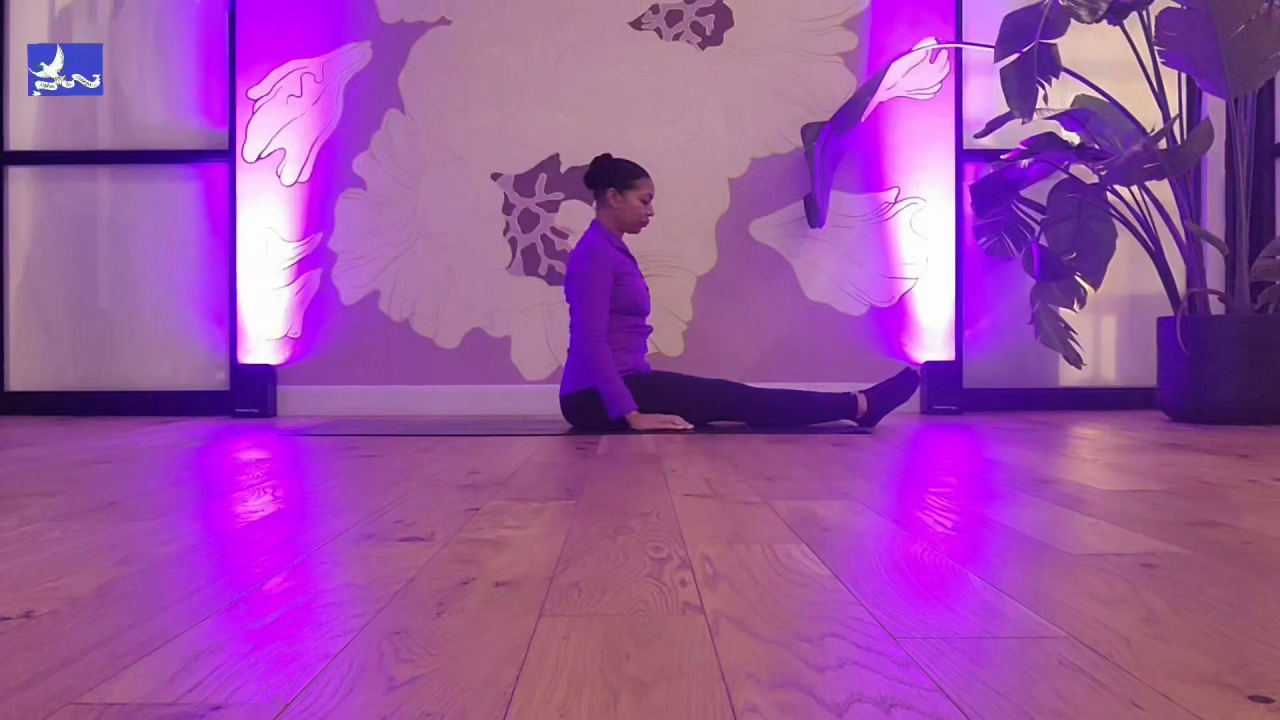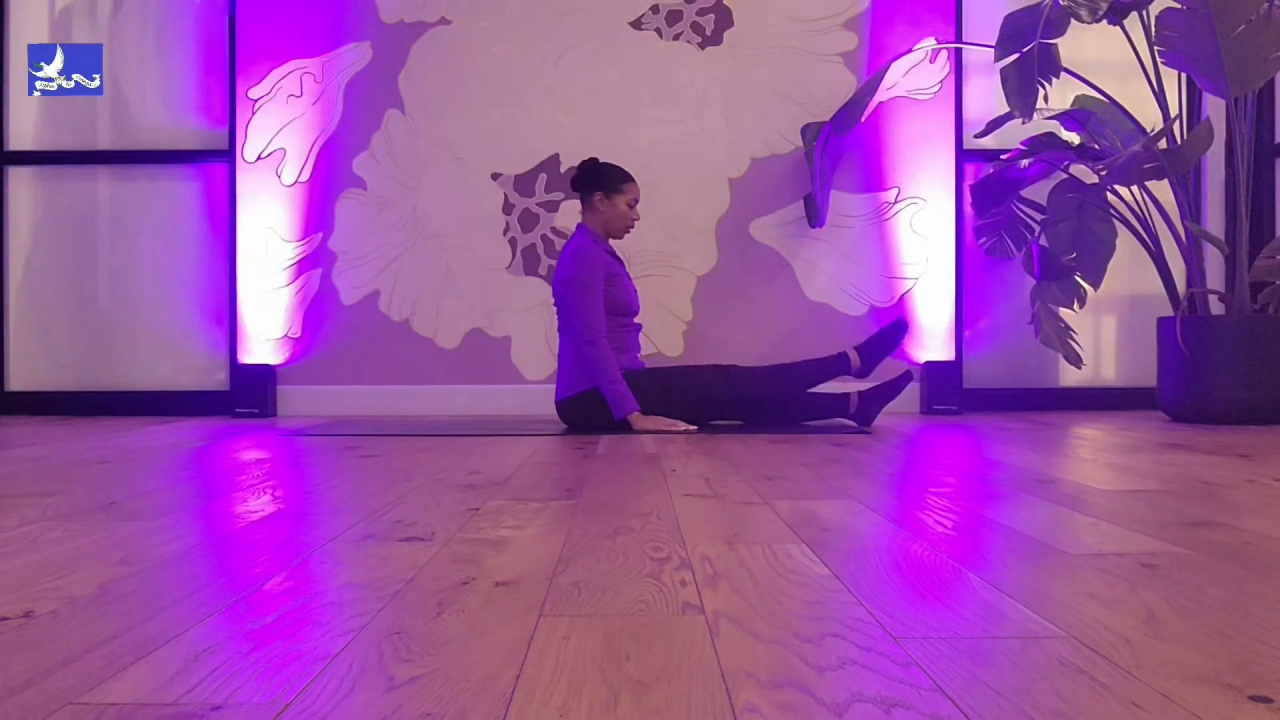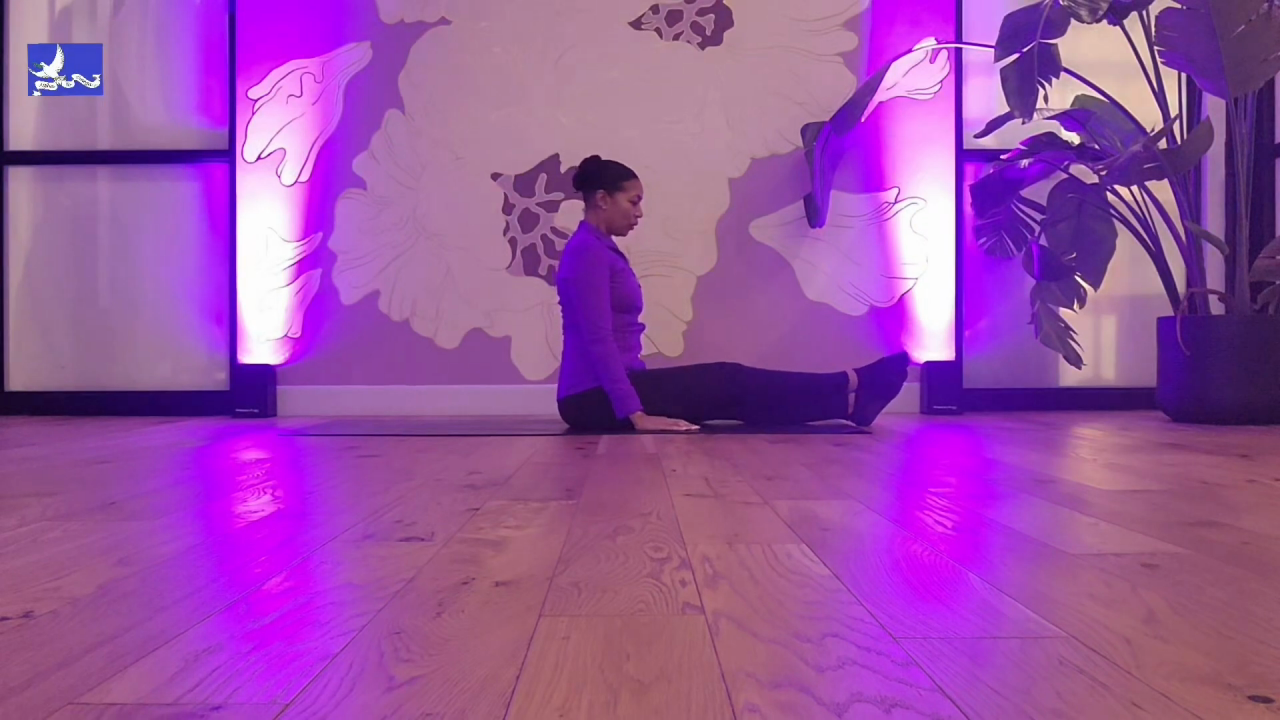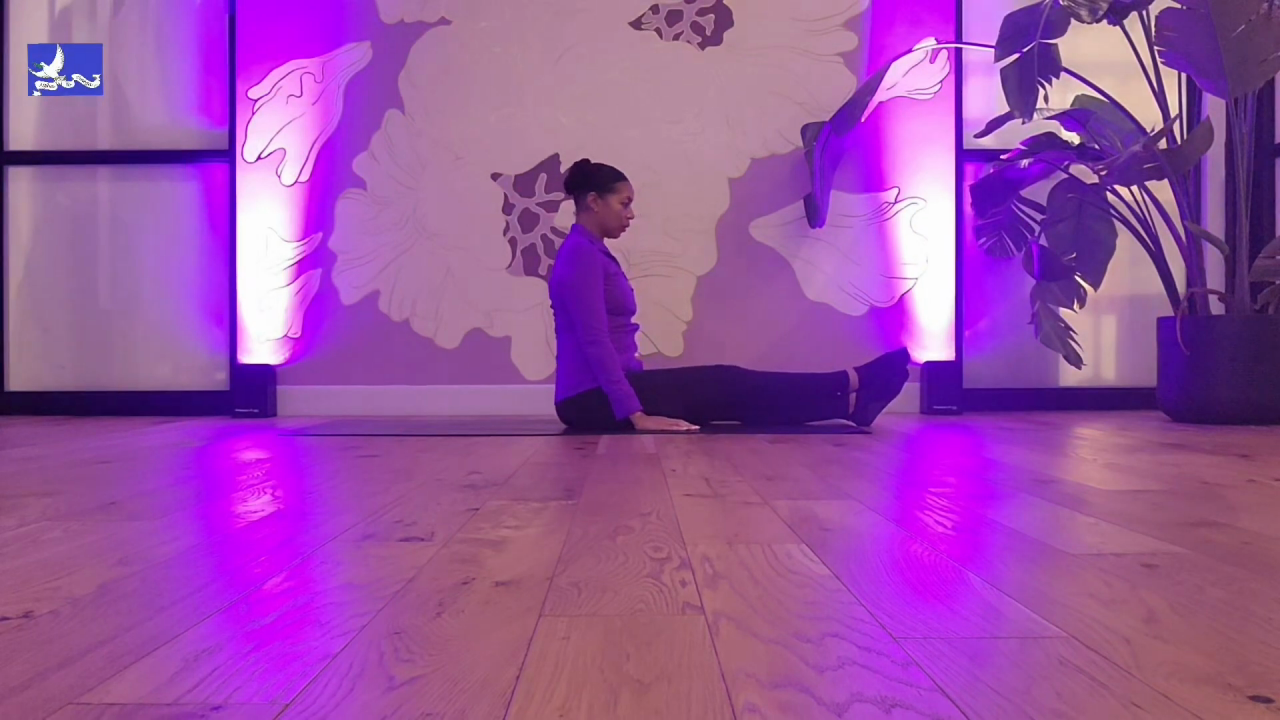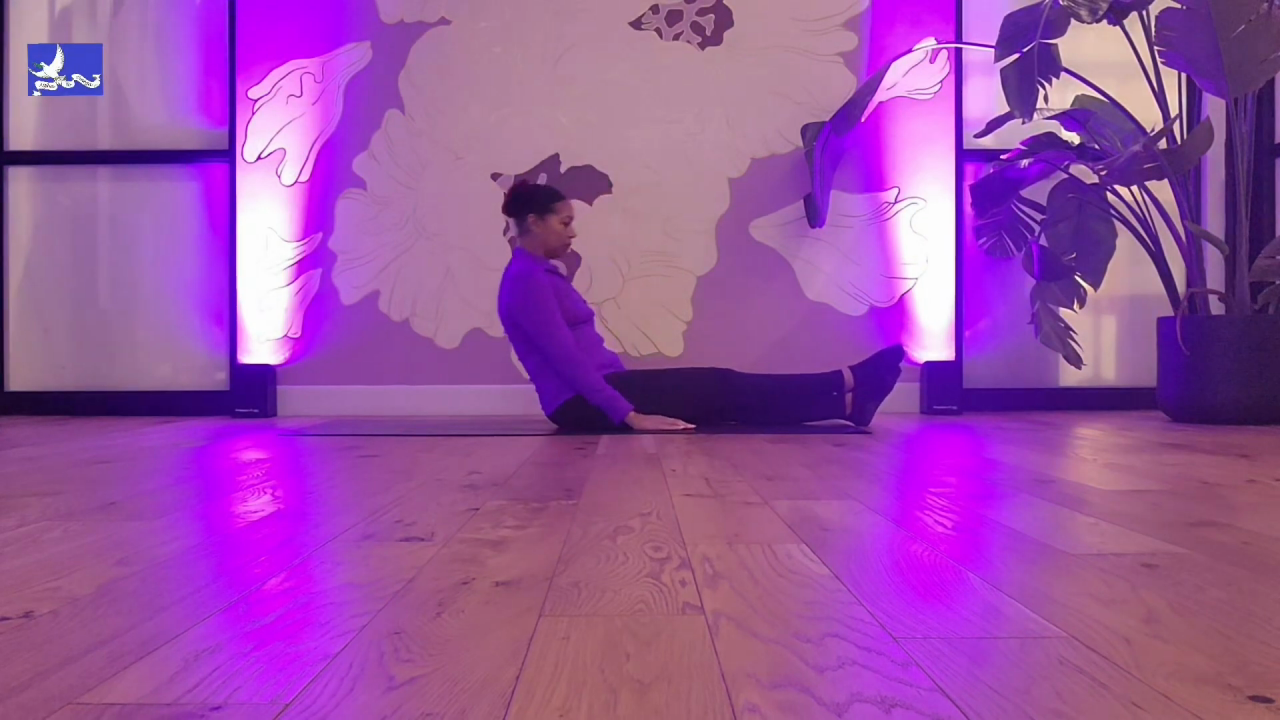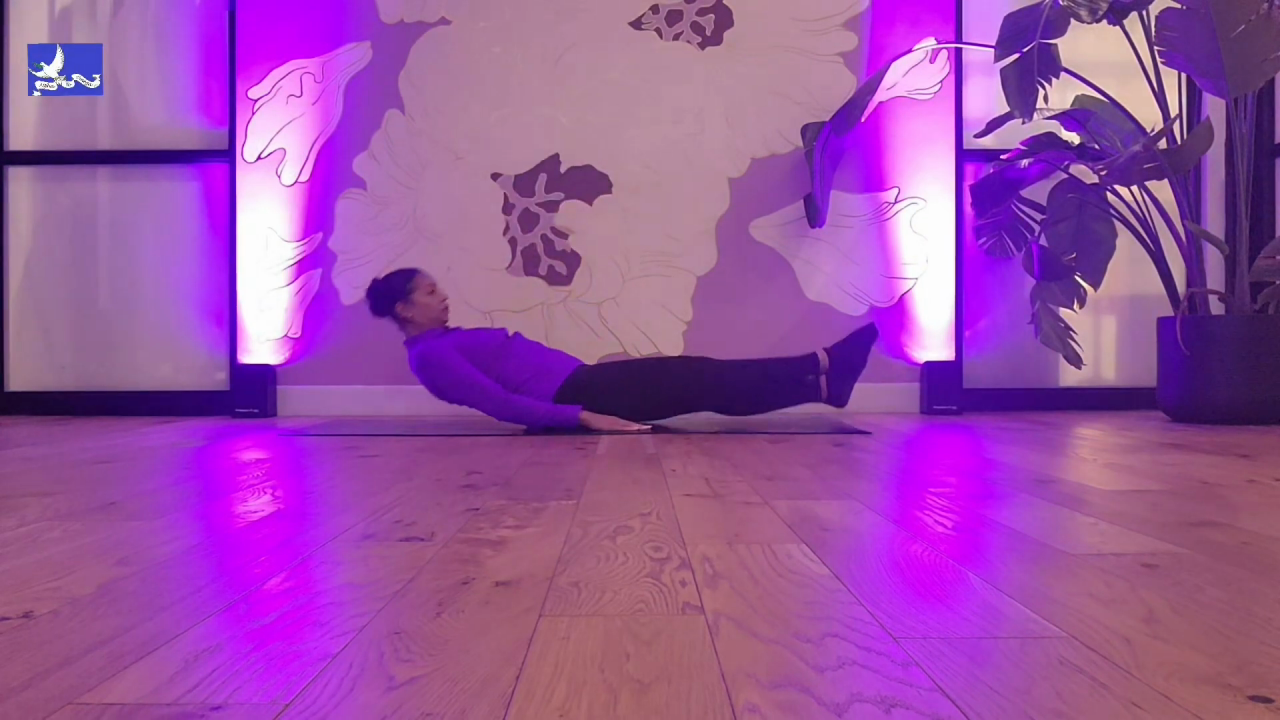
dt=0.7s
person 1, frame 1
left shoulder: (611, 250)
right shoulder: (596, 252)
right elbow: (591, 341)
left wrist: (639, 400)
right wrist: (631, 414)
left hip: (618, 388)
right hip: (597, 400)
left knee: (730, 396)
right knee: (731, 399)
left ankle: (855, 405)
right ankle: (859, 406)
person 1, frame 2
left shoulder: (597, 253)
right shoulder: (583, 254)
right elbow: (592, 341)
left wrist: (638, 402)
right wrist: (633, 415)
left hip: (607, 393)
right hip: (594, 400)
left knee: (729, 396)
right knee: (728, 382)
left ankle: (851, 404)
right ankle: (853, 361)
person 1, frame 3
left shoulder: (599, 250)
right shoulder: (587, 251)
right elbow: (598, 340)
left wrist: (644, 401)
right wrist: (636, 414)
left hip: (605, 394)
right hip: (595, 399)
left knee: (729, 393)
right knee: (726, 380)
left ankle: (849, 403)
right ankle: (851, 385)
person 1, frame 4
left shoulder: (591, 253)
right shoulder: (580, 255)
right elbow: (594, 342)
left wrist: (638, 401)
right wrist: (636, 414)
left hip: (605, 394)
right hip: (593, 401)
left knee: (724, 387)
right knee: (725, 385)
left ankle: (849, 399)
right ankle: (849, 384)
person 1, frame 5
left shoulder: (540, 274)
right shoulder: (525, 279)
right elbow: (566, 359)
left wrist: (627, 403)
right wrist: (629, 416)
left hip: (595, 394)
right hip: (583, 406)
left knee: (718, 387)
right knee: (719, 389)
left ankle: (845, 393)
right ankle: (845, 389)
person 1, frame 6
left shoulder: (448, 343)
right shoulder: (431, 356)
right elbow: (500, 403)
left wrist: (592, 405)
right wrist: (583, 416)
left hip: (577, 386)
right hip: (573, 394)
left knee: (697, 373)
right knee: (699, 380)
left ankle: (820, 374)
right ankle: (821, 376)
